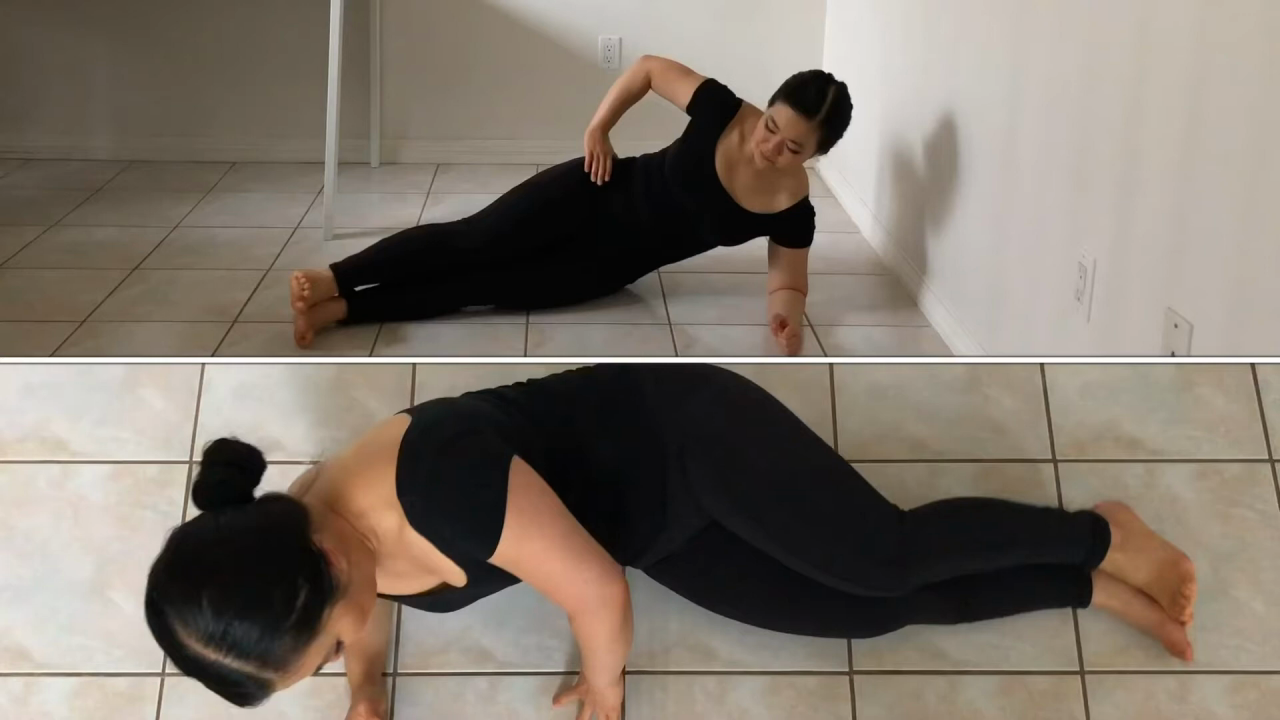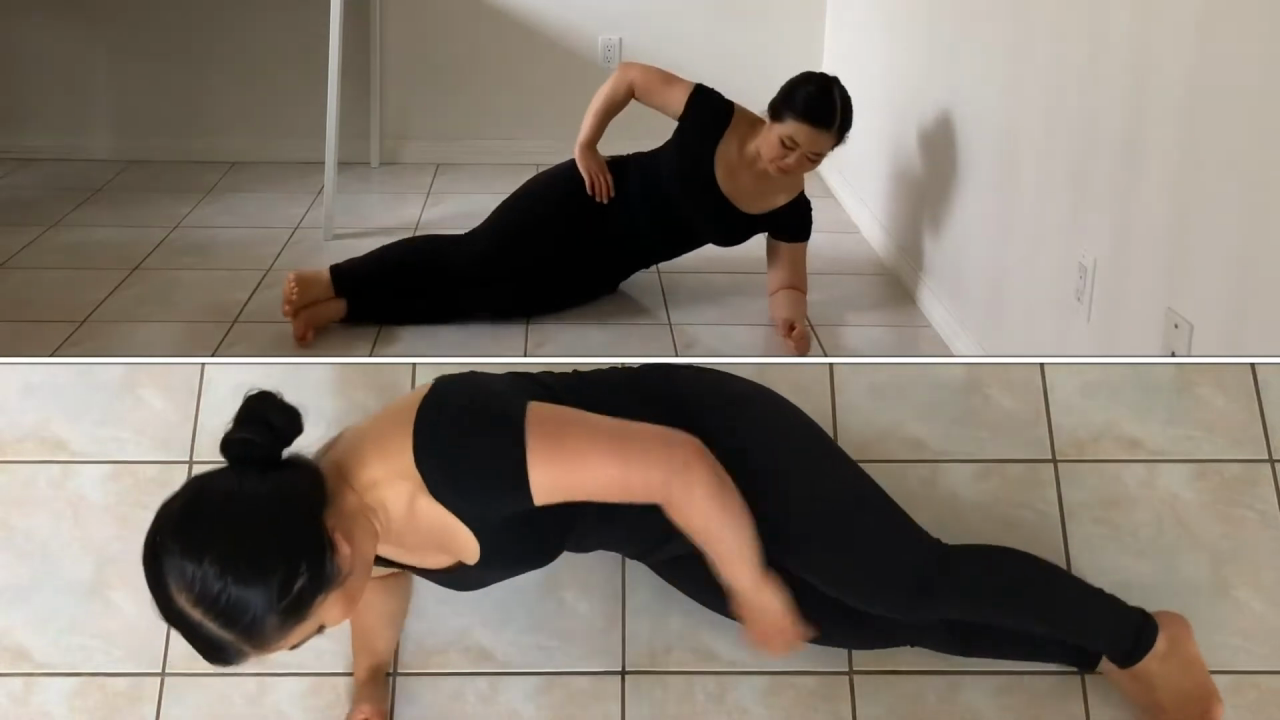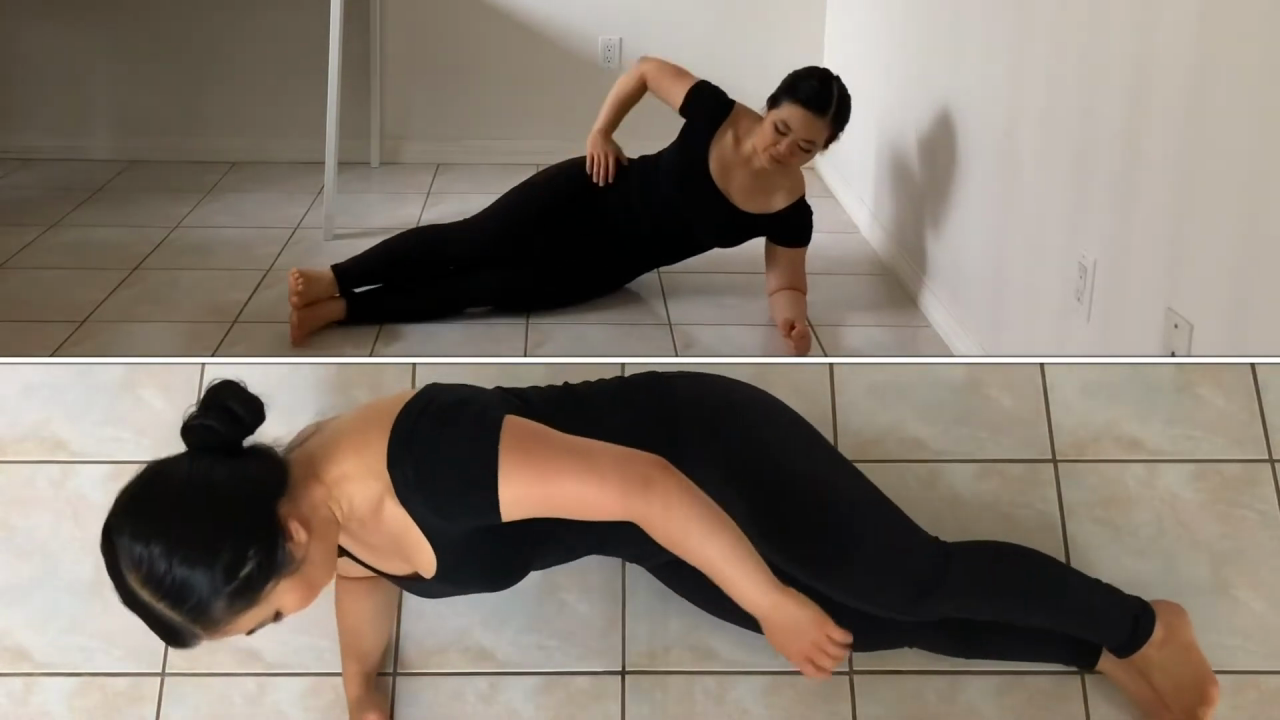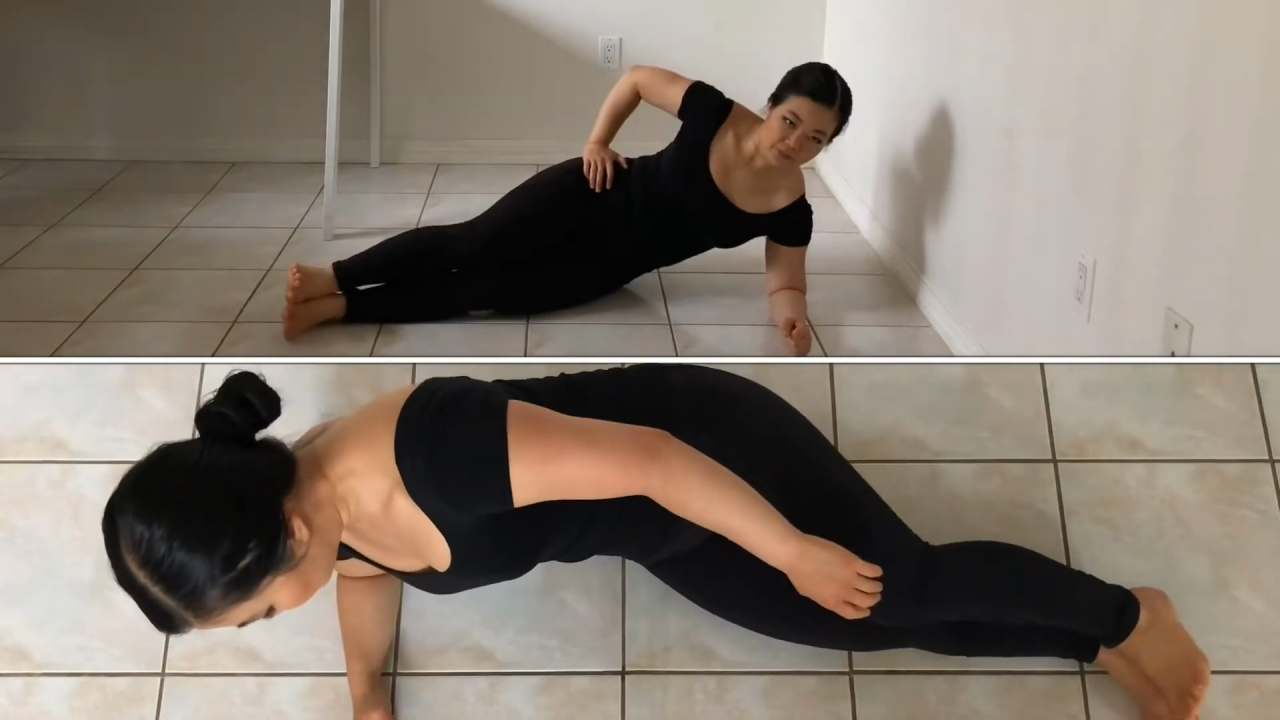
dt=1s
person 1, frame 1
left shoulder: (429, 475)
right shoulder: (297, 539)
left elbow: (599, 593)
right elbow: (368, 606)
left hip: (687, 430)
right hip: (658, 534)
left knee: (886, 556)
right knee: (871, 611)
left ankle: (1094, 538)
right ankle: (1090, 591)
person 1, frame 2
left shoulder: (446, 450)
right shoulder: (313, 510)
left elbow: (673, 460)
right elbow: (385, 575)
left wrist: (757, 591)
left hip: (713, 444)
right hip: (663, 539)
left knee: (912, 581)
right knee: (868, 624)
person 1, frame 3
left shoulder: (418, 460)
right shoulder: (305, 508)
left elbow: (643, 484)
left wrist: (774, 603)
left hip: (700, 447)
right hip: (662, 546)
left knee: (909, 580)
right knee: (869, 626)
left ankle: (1139, 626)
person 1, frame 4
left shoulder: (428, 452)
right shoulder: (316, 509)
left elbow: (652, 457)
left wrist: (796, 551)
left hip: (705, 444)
right hip: (661, 539)
left knee: (906, 584)
right knee: (870, 626)
left ankle: (1129, 613)
person 2, frame 1
left shoulder: (792, 209)
right shoulder: (721, 109)
left elbow: (787, 282)
right elbow: (649, 67)
left wrist: (787, 317)
right wrist: (597, 130)
left hip: (613, 263)
right hip: (598, 194)
left knee: (484, 286)
right knee: (472, 242)
left ankle: (340, 309)
right ankle: (331, 279)
person 2, frame 2
left shoulder: (790, 209)
right shoulder: (714, 116)
left elbow: (786, 281)
right elbow: (627, 77)
left wrist: (793, 319)
right wrist: (584, 147)
left hip: (606, 267)
right hip: (586, 199)
left knee: (490, 296)
right knee: (475, 256)
left ankle: (341, 308)
right ankle: (329, 281)
person 2, frame 3
left shoulder: (789, 210)
right shoulder: (716, 112)
left elbow: (786, 284)
right elbow: (644, 69)
left wrist: (793, 320)
right wrist: (600, 134)
left hip: (609, 264)
right hip: (591, 194)
left knee: (487, 288)
right knee: (470, 243)
left ankle: (341, 310)
right ankle: (333, 279)
person 2, frame 4
left shoulder: (789, 210)
right shoulder: (714, 112)
left elbow: (784, 282)
right elbow: (637, 79)
left wrist: (794, 321)
right wrist: (597, 142)
left hip: (611, 264)
right hip: (593, 196)
left knee: (488, 290)
right knee: (473, 245)
left ankle: (339, 307)
right ankle: (332, 277)
